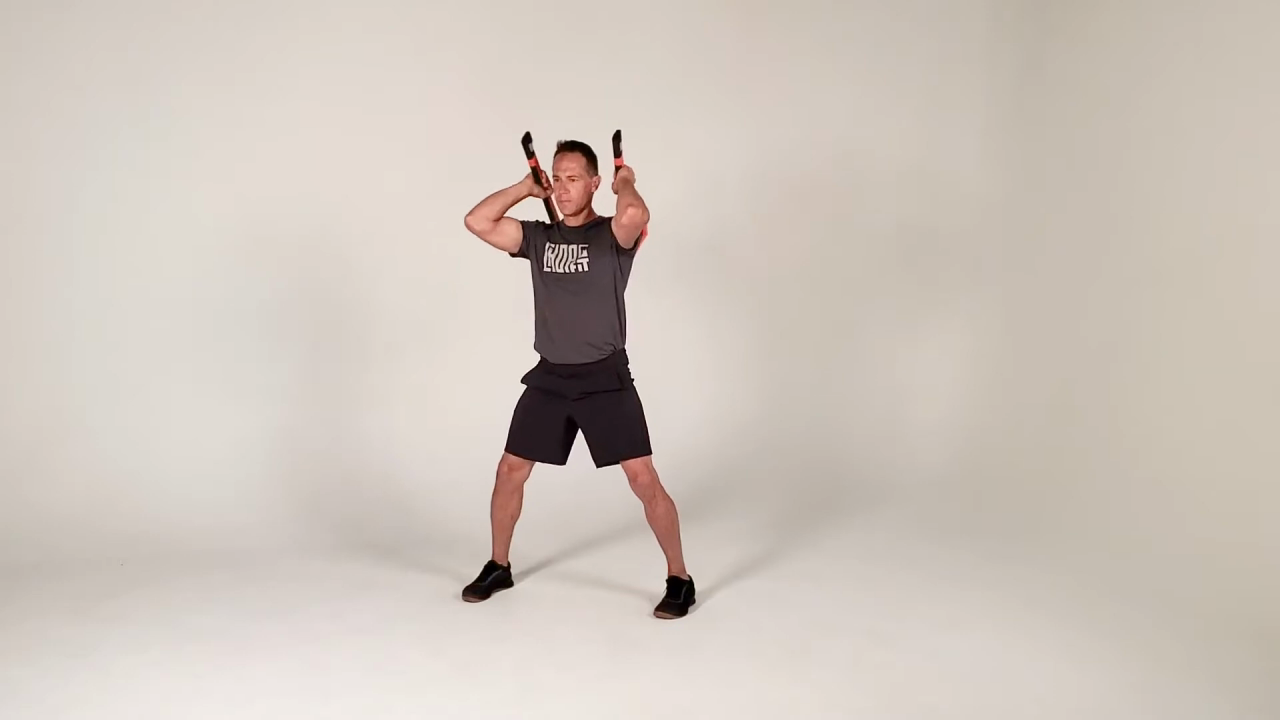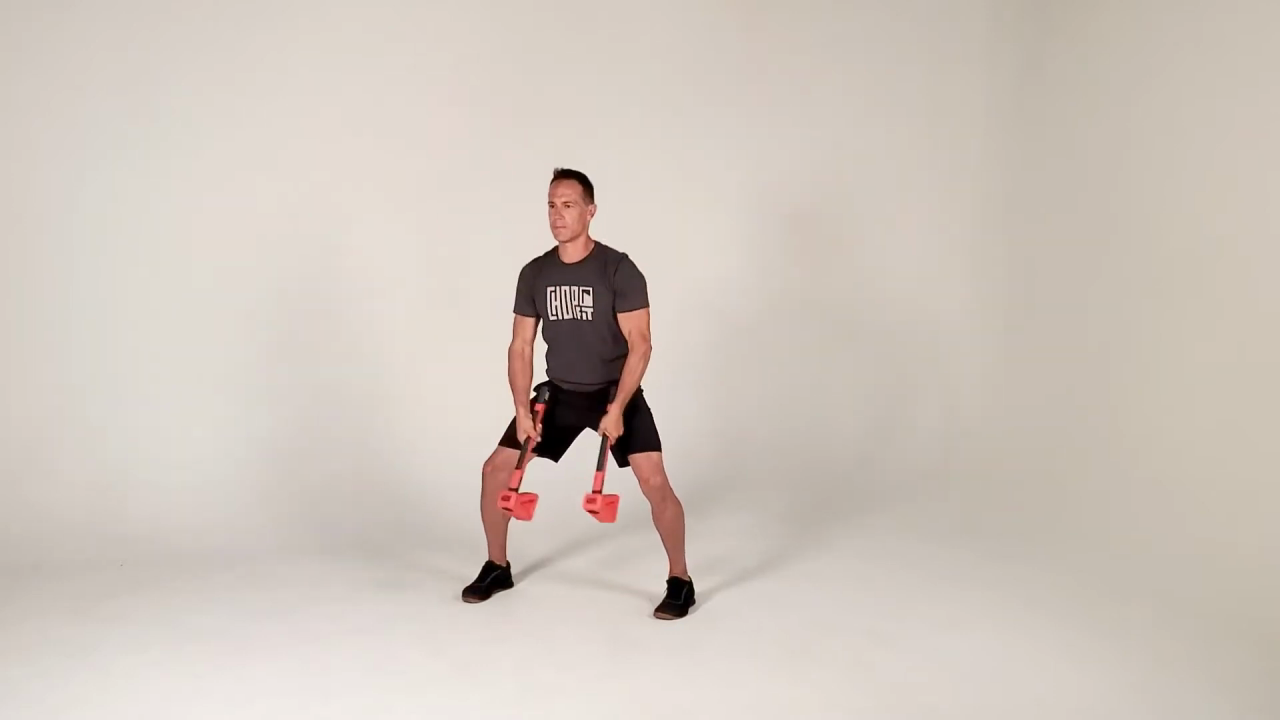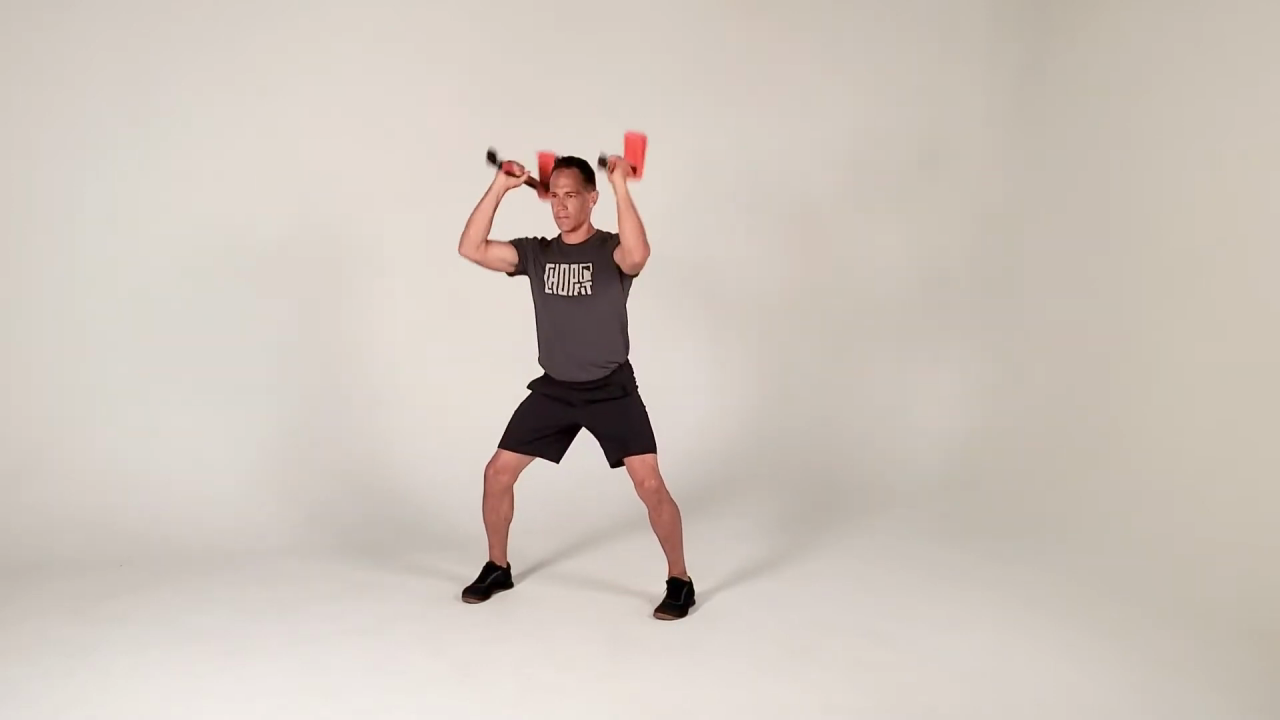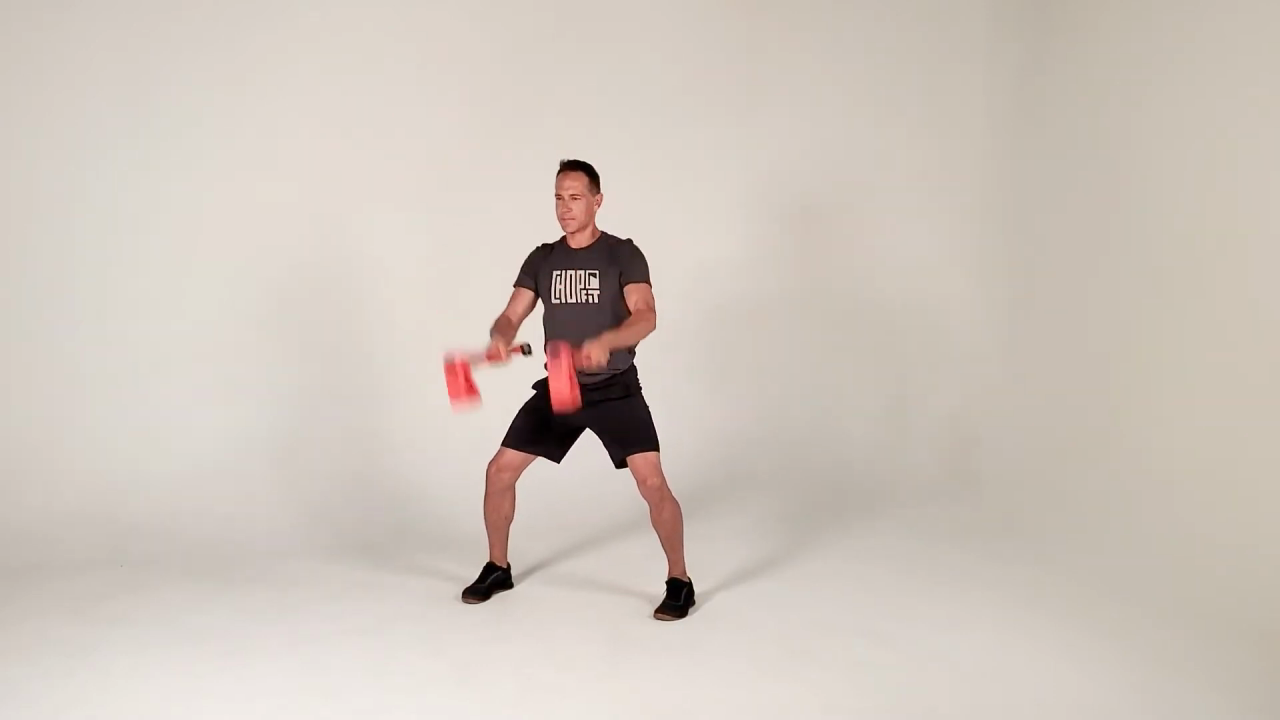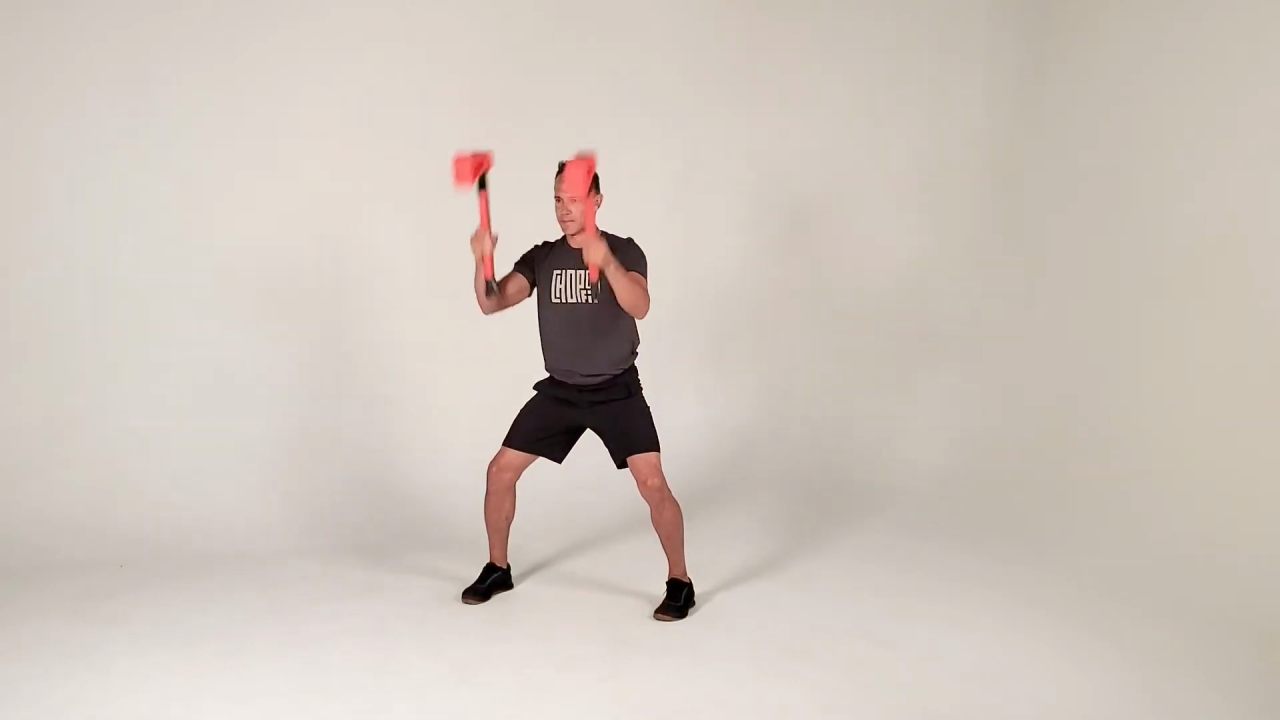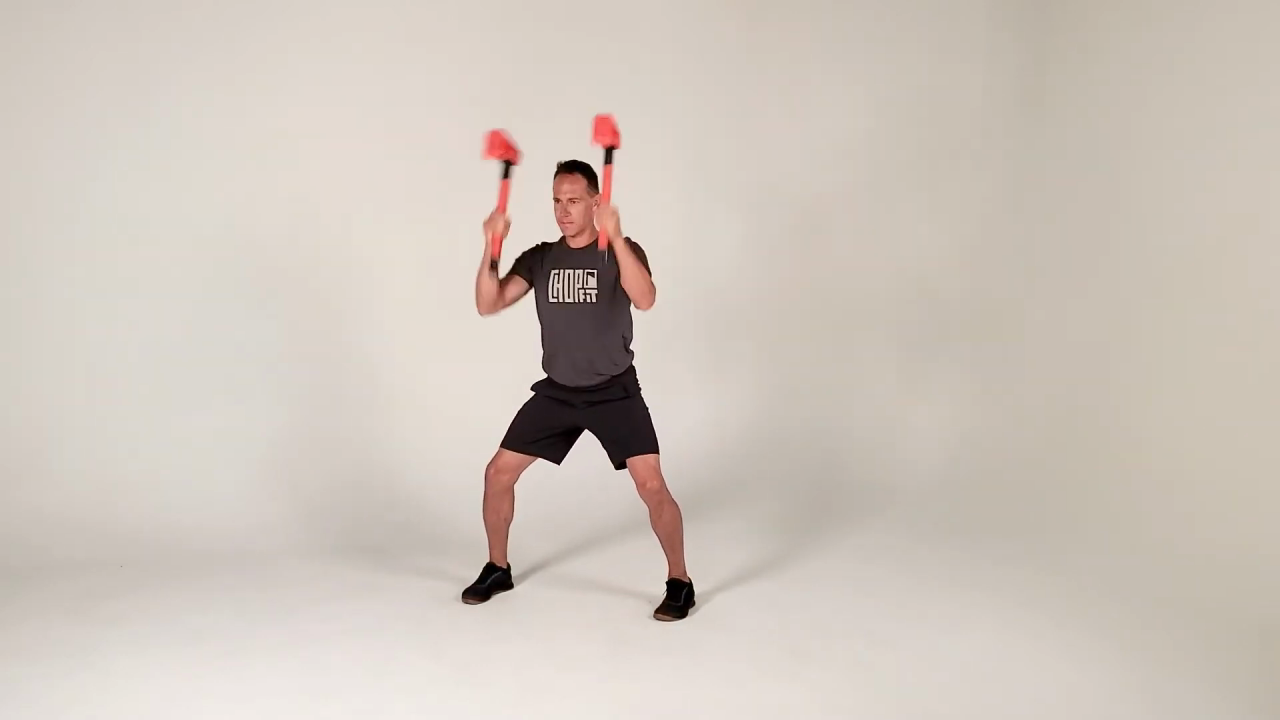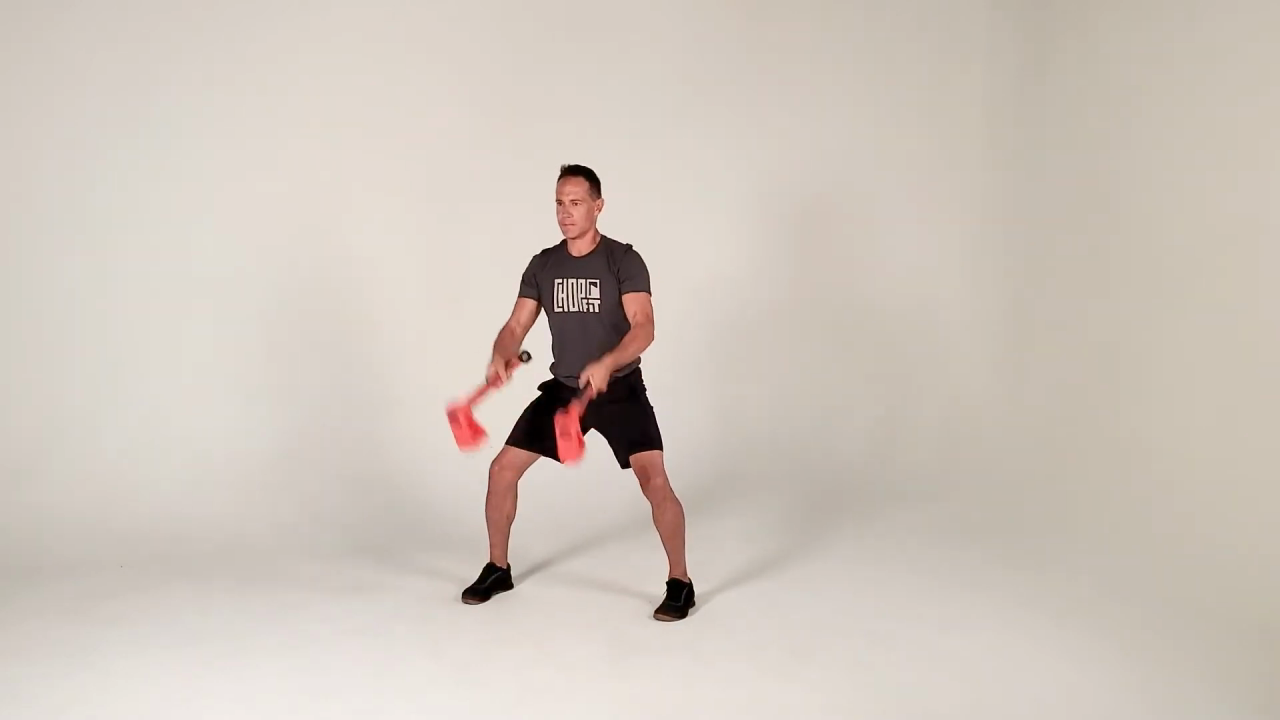
dt=0.7s
person 1, frame 1
left shoulder: (613, 235)
right shoulder: (537, 236)
left elbow: (636, 215)
right elbow: (476, 221)
left wrist: (625, 183)
right wrist: (525, 188)
left hip: (605, 379)
right hip: (549, 379)
left knee: (643, 480)
right knee: (510, 471)
left ankle: (679, 579)
right ankle: (498, 567)
person 1, frame 2
left shoulder: (618, 269)
right shoulder: (534, 273)
left elbow: (640, 345)
right elbow: (521, 347)
left wrist: (617, 409)
right wrist: (522, 409)
left hip: (615, 394)
right hip: (559, 393)
left knee: (654, 483)
right knee: (495, 470)
left ankle: (680, 581)
right ankle: (497, 567)
person 1, frame 3
left shoulder: (613, 246)
right shoulder: (535, 252)
left elbow: (638, 254)
right elbow: (471, 250)
left wrist: (620, 187)
right wrist: (498, 189)
left hip: (611, 388)
right hip: (554, 389)
left knee: (649, 484)
right knee: (497, 473)
left ankle: (679, 581)
right ankle: (497, 567)
person 1, frame 4
left shoulder: (623, 255)
right shoulder: (540, 259)
left elbow: (645, 316)
right elbow: (511, 318)
left wrist: (607, 342)
right wrist: (499, 339)
left hip: (616, 387)
right hip: (556, 389)
left knee: (652, 483)
right knee: (499, 471)
left ankle: (679, 582)
right ankle: (497, 568)
person 1, frame 5
left shoulder: (624, 250)
right shoulder: (540, 257)
left elbow: (639, 307)
right elbow: (492, 303)
left wrist: (605, 260)
right wrist: (481, 263)
left hip: (616, 390)
right hip: (559, 389)
left knee: (652, 483)
right knee: (500, 470)
left ankle: (679, 583)
right ankle: (497, 568)
person 1, frame 6
left shoulder: (622, 252)
right shoulder: (538, 258)
left elbow: (646, 299)
right elbow: (488, 304)
left wrist: (615, 237)
right wrist: (490, 247)
left hip: (614, 391)
right hip: (557, 391)
left knee: (651, 486)
right knee: (497, 473)
left ankle: (679, 583)
right ankle: (497, 569)
person 1, frame 7
left shoulder: (624, 260)
right shoulder: (542, 265)
left elbow: (643, 329)
right elbow: (516, 327)
left wrist: (607, 364)
right wrist: (501, 359)
left hip: (619, 389)
right hip: (562, 388)
left knee: (654, 482)
right knee: (500, 471)
left ankle: (679, 583)
right ankle: (497, 569)
